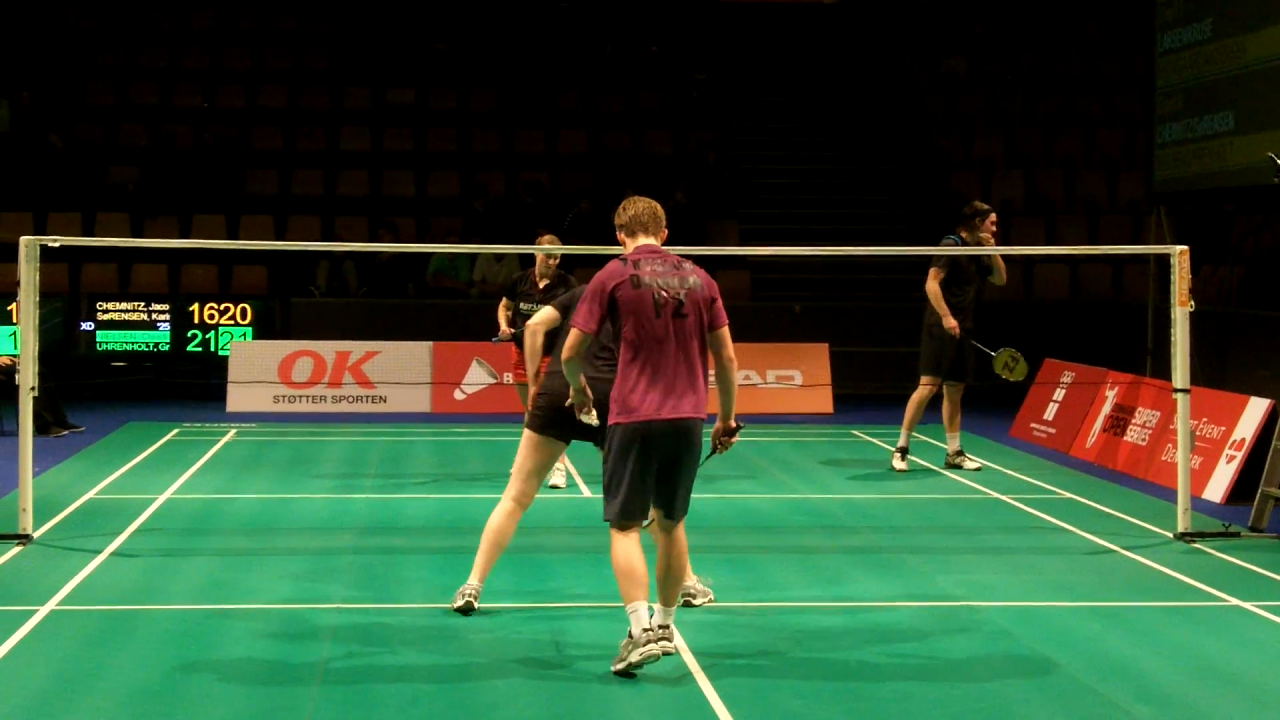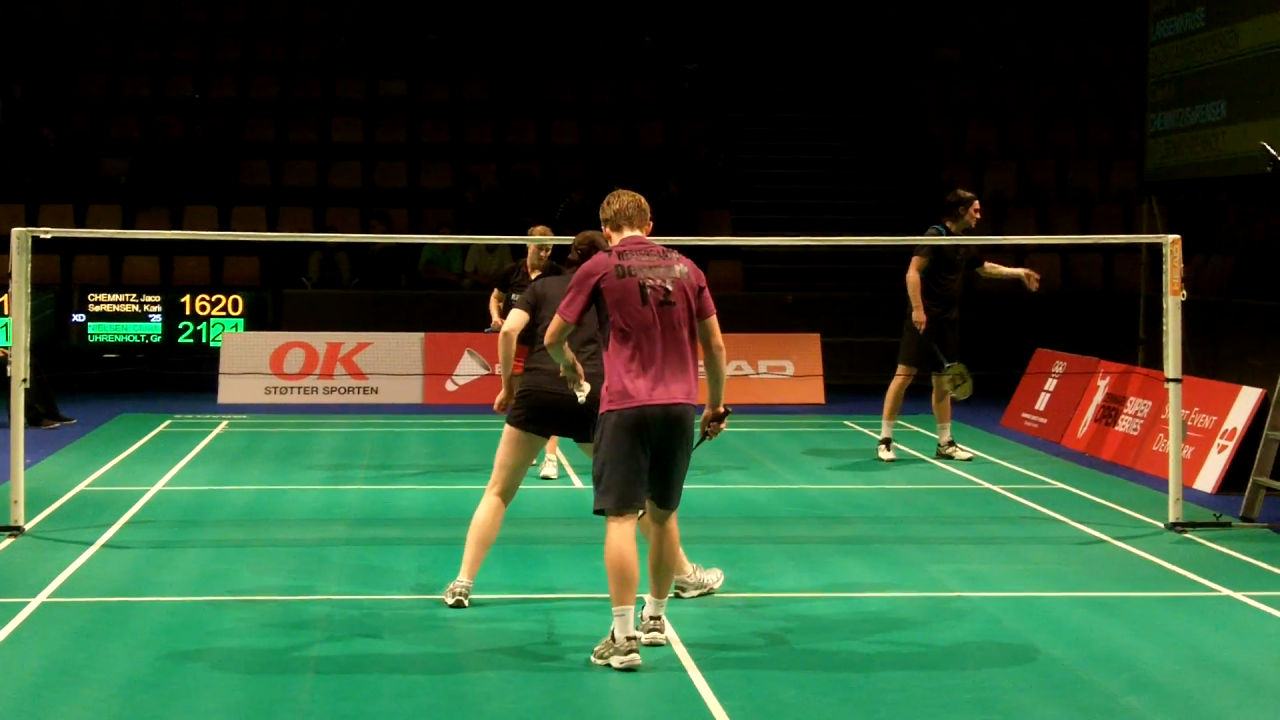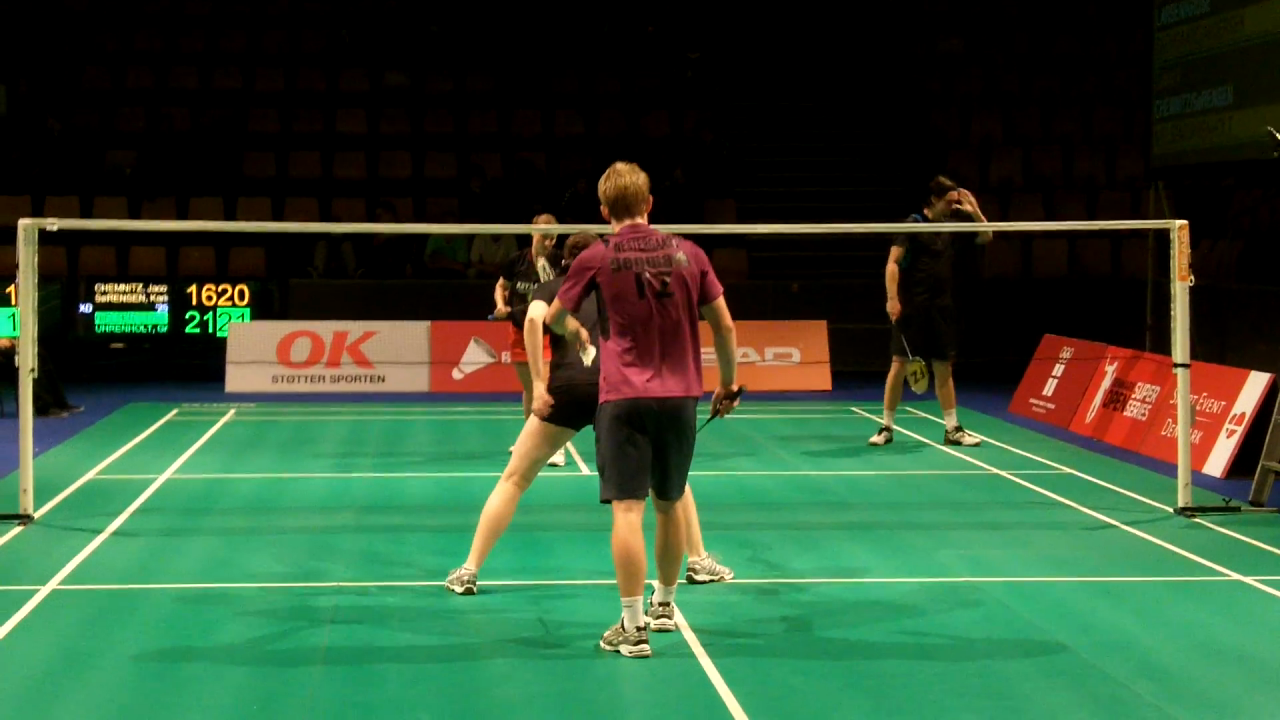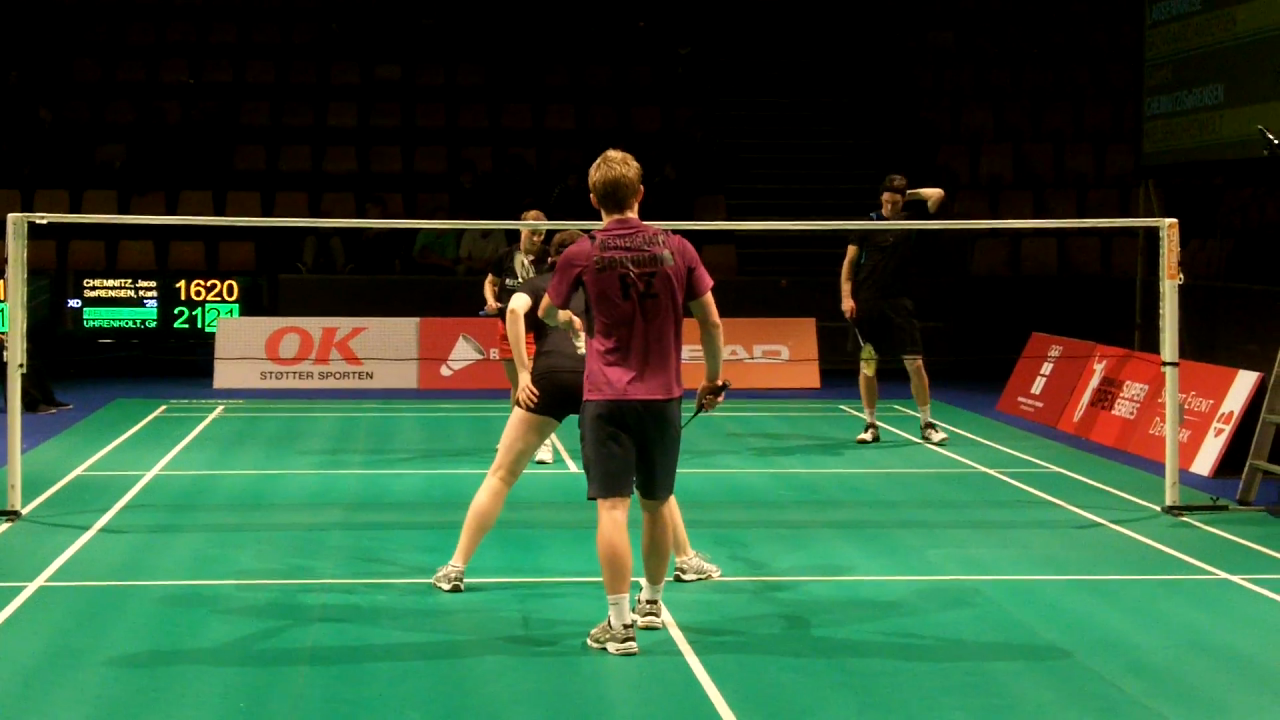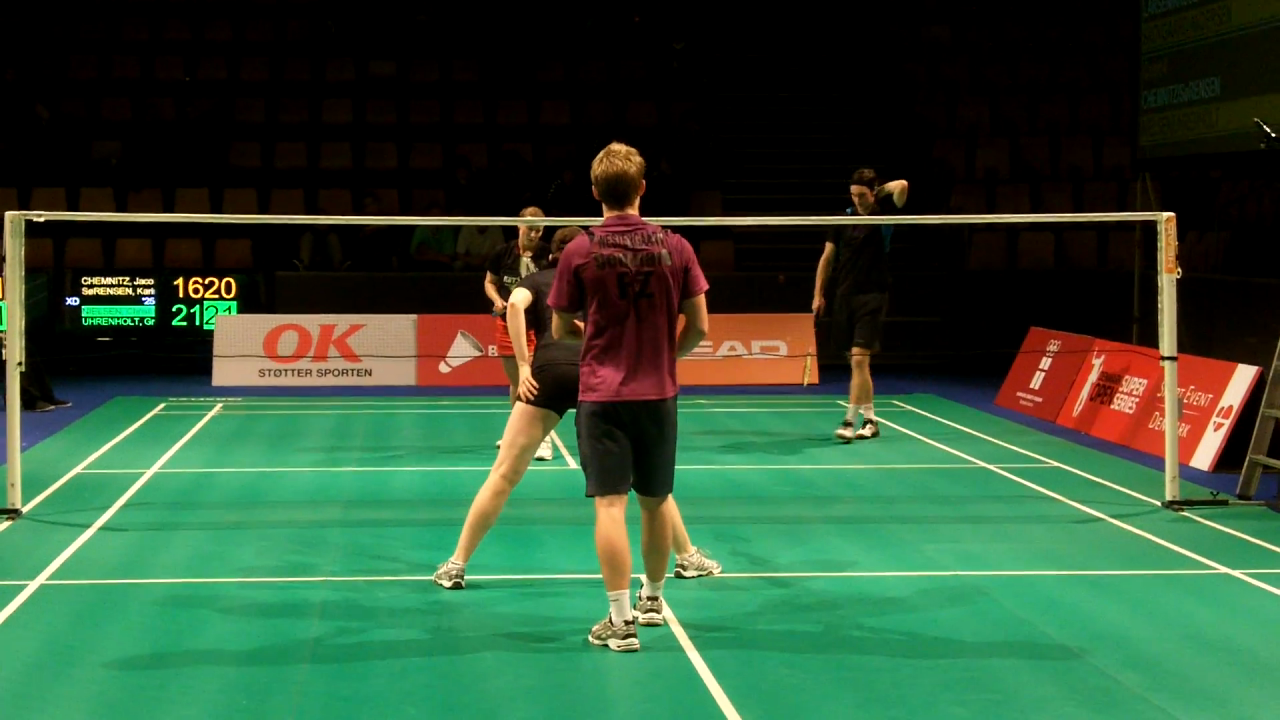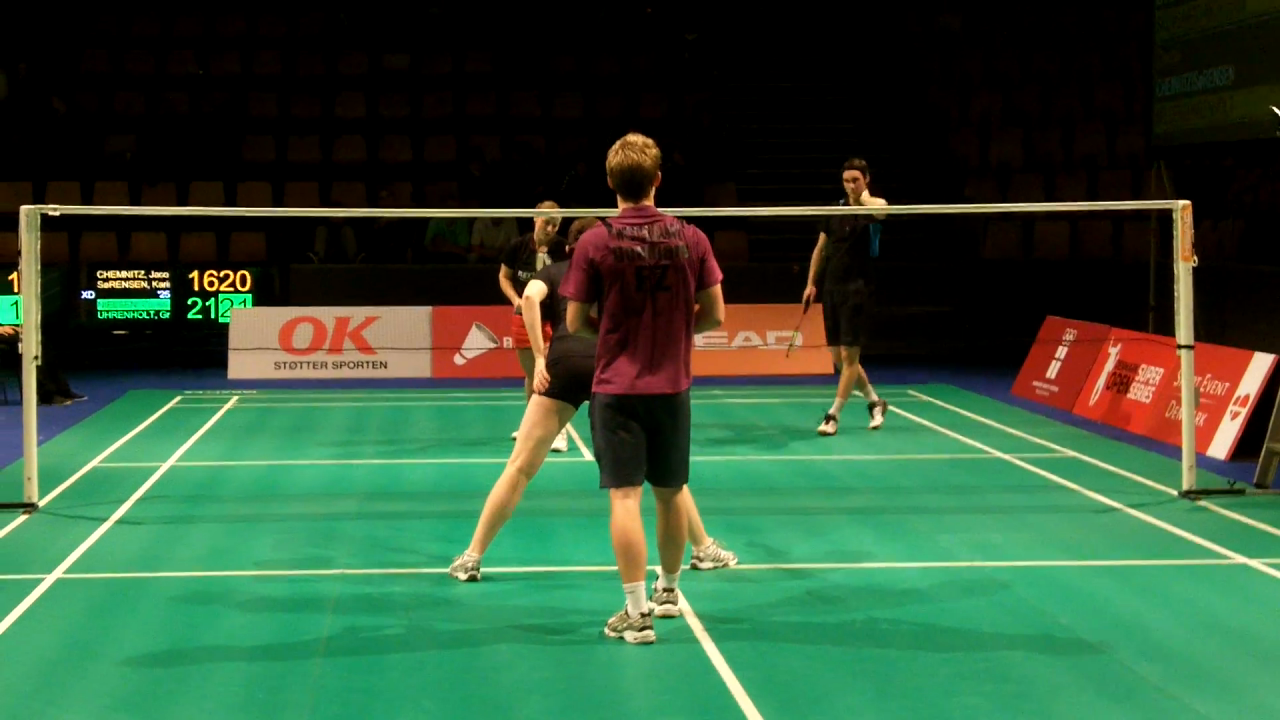
dt=0.3s
person 1, frame 1
left shoulder: (613, 276)
right shoulder: (699, 278)
left elbow: (570, 353)
right elbow: (726, 358)
left wrist: (578, 387)
right wrist: (727, 418)
left hip: (634, 418)
right hip: (688, 419)
left knee: (625, 526)
right knee: (671, 523)
left ankle: (641, 629)
right ankle: (664, 626)
person 1, frame 2
left shoulder: (598, 267)
right shoulder: (685, 268)
left elbow: (553, 338)
right elbow: (715, 345)
left wrist: (570, 365)
right wrist: (716, 404)
left hip: (627, 406)
right hip: (679, 406)
left knee: (621, 518)
right knee: (663, 514)
left ankle: (624, 638)
right ankle: (655, 618)
person 1, frame 3
left shoulder: (597, 258)
right shoulder: (688, 253)
left elbow: (554, 318)
right elbow: (725, 327)
left wrist: (577, 331)
right wrist: (728, 383)
left hip: (625, 398)
right hip: (680, 396)
left knee: (628, 508)
right knee: (669, 503)
left ankle: (633, 627)
right ankle: (664, 605)
person 1, frame 4
left shoulder: (580, 254)
right shoulder: (677, 248)
left elbow: (546, 313)
right elbow: (712, 323)
left wrist: (571, 317)
right wrist: (713, 377)
left hip: (607, 397)
right hip: (663, 396)
left knee: (612, 506)
right knee: (656, 503)
left ankle: (620, 625)
right ankle: (651, 602)
person 1, frame 5
left shoulder: (579, 251)
right shoulder: (675, 247)
left elbow: (560, 330)
right elbow: (699, 327)
left hip: (602, 395)
right hip: (658, 394)
left knee: (610, 504)
right knee: (655, 501)
left ankle: (621, 620)
right ankle: (652, 599)
person 1, frame 6
left shoulder: (594, 242)
right shoulder: (691, 238)
left elbow: (576, 323)
right elbow: (714, 315)
left hip: (617, 387)
right hip: (671, 386)
left knee: (625, 496)
right knee: (670, 492)
left ankle: (637, 614)
right ankle: (668, 591)
person 2, frame 1
left shoulder: (586, 291)
left elbow: (534, 325)
left wrist: (535, 380)
left hip: (556, 393)
right hip: (606, 400)
left knee: (516, 498)
left ankle: (472, 589)
right ankle: (688, 584)
person 2, frame 2
left shoulder: (542, 286)
left elbow: (509, 330)
left wrist: (507, 384)
left hip: (537, 392)
right hip: (590, 398)
left knee: (498, 492)
left ankle: (462, 583)
right ankle: (686, 575)
person 2, frame 3
left shoulder: (551, 288)
left elbow: (534, 319)
left wrist: (539, 382)
left hip: (569, 385)
left knee: (514, 480)
left ankle: (468, 571)
right ankle: (700, 561)
person 2, frame 4
left shoulder: (536, 284)
left elbow: (514, 310)
left wrist: (523, 371)
left hip: (552, 376)
left knee: (501, 475)
left ankle: (455, 568)
right ankle: (687, 560)
person 2, frame 5
left shoulder: (537, 280)
left elbow: (515, 304)
left wrist: (523, 364)
left hip: (551, 371)
left knee: (505, 473)
left ankle: (456, 565)
right ankle: (688, 557)
person 2, frame 6
left shoulder: (552, 270)
left elbow: (530, 297)
left wrist: (540, 356)
left hip: (567, 363)
left knee: (521, 467)
left ankle: (471, 558)
right ankle: (704, 549)
person 3, frame 1
left shoulder: (978, 254)
right shoulder: (950, 246)
left elbow: (1000, 279)
right elbow: (932, 283)
left wrist: (992, 250)
right wrist: (945, 316)
left hip: (963, 330)
right hip: (941, 327)
left knee: (955, 391)
right knee: (928, 386)
left ankle: (954, 453)
right ankle: (901, 448)
person 3, frame 2
left shoulder: (966, 244)
right shoulder: (934, 236)
left elbow: (985, 268)
right elbow: (913, 272)
left wrist: (1020, 273)
right wrist: (917, 308)
left hip: (947, 321)
right hip: (924, 319)
left knee: (943, 382)
right knee: (904, 375)
left ankle: (945, 443)
right ankle: (886, 439)
person 3, frame 3
left shoulder: (952, 226)
right shoulder: (912, 225)
left elbow: (986, 236)
right elbow: (892, 263)
left wrist: (974, 210)
right wrist: (892, 298)
left hip: (941, 308)
right hip: (911, 307)
left knee: (944, 369)
right knee: (899, 366)
left ankle: (953, 429)
right ankle: (887, 427)
person 3, frame 4
left shoulder: (912, 218)
left elbow: (938, 195)
right elbow: (849, 262)
left wrist: (910, 193)
right wrist: (846, 297)
left hip: (900, 303)
right hip: (867, 303)
left knee: (915, 364)
right knee: (867, 365)
left ankle: (928, 424)
right ankle: (872, 424)
person 3, frame 5
left shoulder: (884, 213)
left elbow: (902, 186)
right elbow: (827, 258)
left wrist: (879, 191)
right wrist: (818, 294)
left hip: (872, 297)
right hip: (845, 298)
left knee: (860, 359)
right knee: (855, 361)
left ankle: (850, 421)
right ankle: (869, 419)
person 3, frame 6
left shoulder: (872, 207)
right shoulder: (835, 210)
left elbow: (881, 207)
right elbow: (821, 248)
left wrist: (865, 196)
right wrist: (811, 283)
left hip: (856, 292)
right hip: (831, 291)
left knee: (849, 354)
right knee: (838, 357)
left ankle: (834, 415)
right ankle: (875, 402)
person 4, frame 1
left shoulder: (567, 284)
right shoulder: (519, 281)
right elbow: (504, 307)
right wrist: (504, 326)
right hip: (523, 354)
right knee: (531, 410)
left ankle: (559, 468)
person 4, frame 2
left shoulder: (558, 274)
right shoulder: (511, 272)
right elbow: (495, 298)
right wrist: (496, 317)
right hip: (516, 345)
left ankle: (551, 458)
person 4, frame 3
right shoulder: (516, 261)
right elbow: (501, 287)
right wrist: (500, 305)
right hip: (520, 332)
right knee: (528, 389)
left ankle: (557, 446)
person 4, frame 4
right shoulder: (505, 257)
right elbow: (490, 283)
right wrist: (491, 301)
right hip: (508, 328)
right knee: (516, 386)
left ankle: (546, 444)
person 4, frame 5
left shoulder: (547, 256)
right shoulder: (502, 254)
right elbow: (489, 282)
right wrist: (497, 301)
right hip: (507, 324)
right knee: (515, 382)
left ankle: (544, 439)
person 4, frame 6
right shoulder: (517, 247)
right elbow: (504, 277)
right wrist: (515, 299)
right hip: (524, 317)
right knee: (530, 374)
left ankle: (559, 430)
